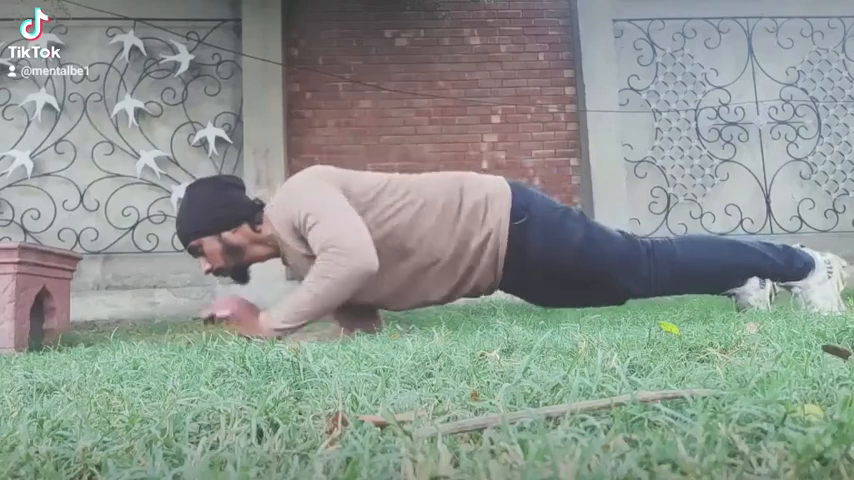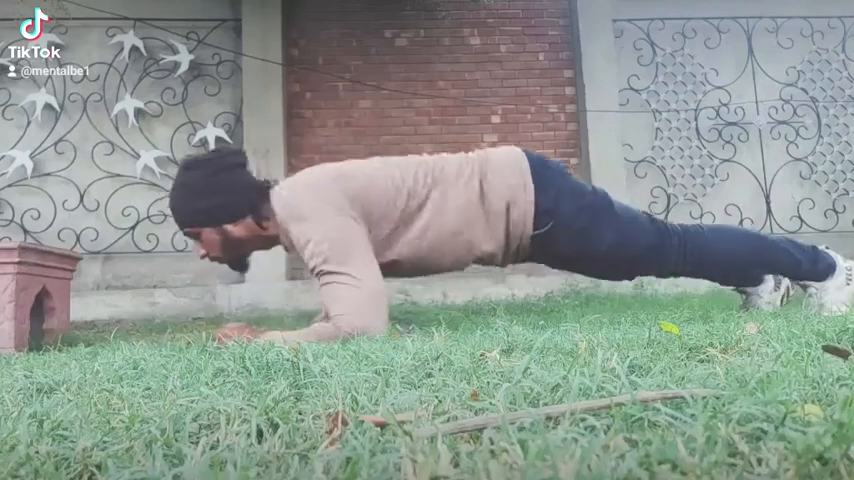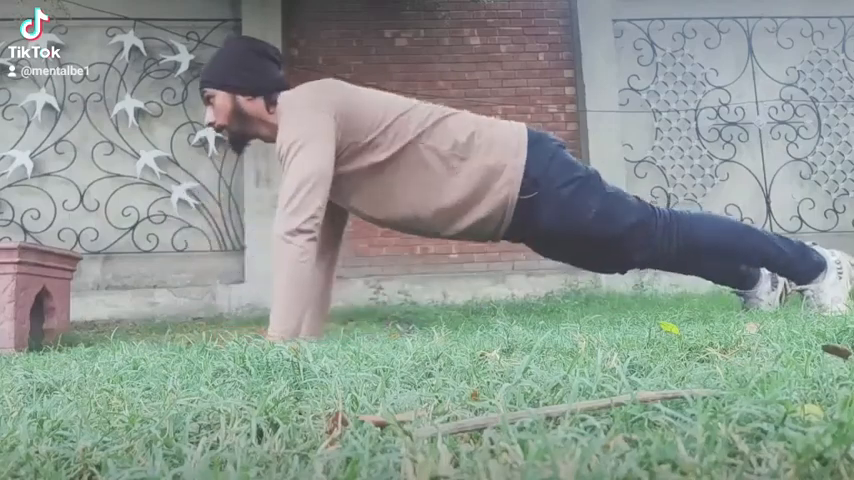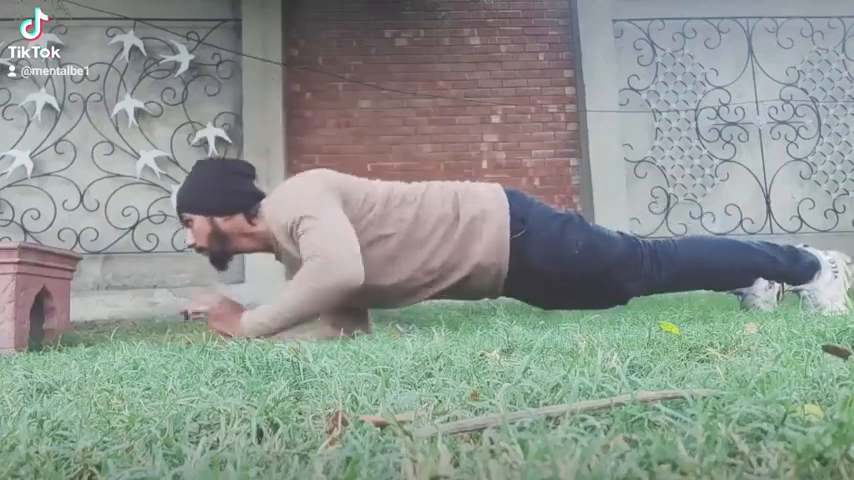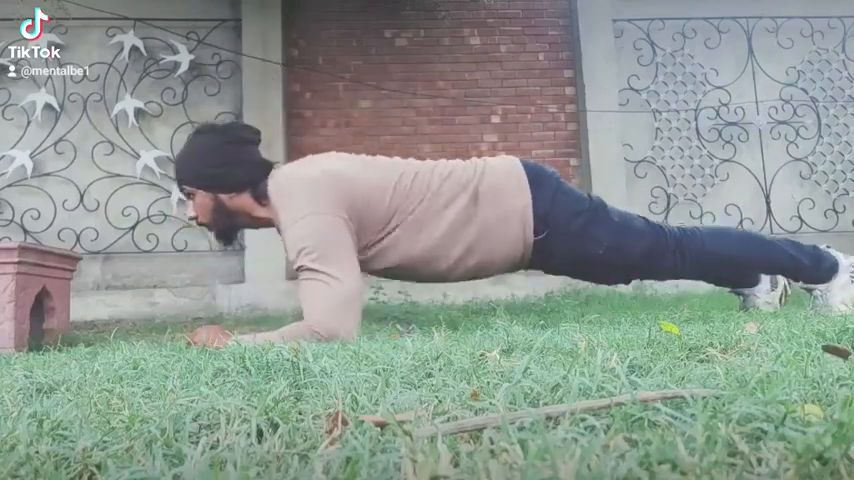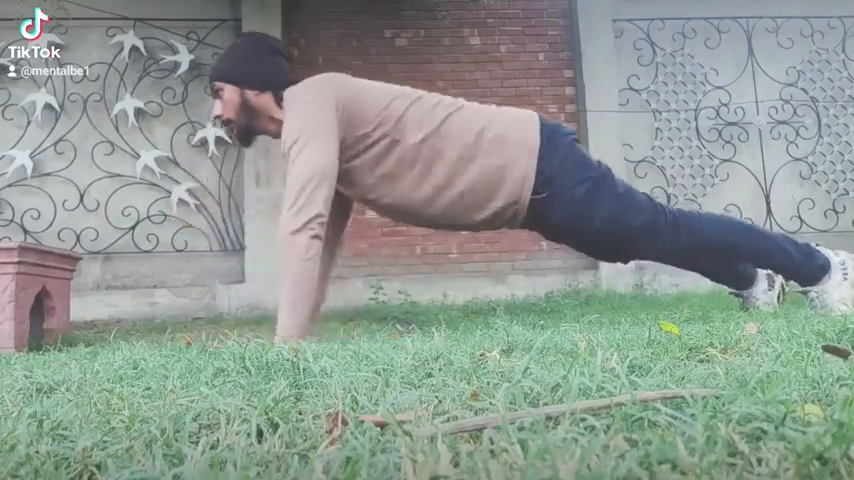
dt=0.7s
person 1, frame 1
left shoulder: (301, 197)
right shoulder: (301, 253)
left elbow: (358, 258)
right elbow: (360, 317)
left wrist: (271, 323)
right wrist: (281, 326)
left hip: (507, 223)
right hip: (501, 265)
left knee: (649, 264)
right knee: (633, 282)
right ankle: (742, 282)
person 1, frame 2
left shoulder: (312, 213)
right shoulder: (292, 195)
left elbow: (362, 325)
right elbow: (343, 303)
left wrist: (267, 341)
right wrist: (314, 330)
left hip: (529, 200)
right hip: (509, 196)
left knee: (668, 249)
right knee: (639, 259)
right ankle: (760, 278)
person 1, frame 3
left shoulder: (306, 109)
right shoulder: (309, 144)
left elbow: (297, 232)
right elbow: (322, 245)
left wrist: (280, 346)
right wrist: (307, 339)
left hip: (523, 175)
right hip: (512, 203)
left knee: (657, 235)
right knee: (630, 252)
right ankle: (754, 281)
person 1, frame 4
left shoulder: (299, 201)
right shoulder: (288, 245)
left elbow: (344, 273)
right elbow: (348, 323)
left wrist: (254, 323)
right wrist: (278, 328)
left hip: (510, 231)
right hip: (505, 263)
left knee: (650, 264)
right knee: (622, 287)
right ankle: (756, 277)
person 1, frame 5
left shoulder: (303, 212)
right shoulder: (298, 179)
left elbow: (334, 328)
right elbow: (340, 292)
left wrist: (236, 345)
right wrist: (289, 331)
left hip: (528, 212)
right hip: (506, 199)
left knee: (669, 249)
right knee: (643, 257)
right ankle: (754, 282)
person 1, frame 6
left shoulder: (309, 103)
right shoulder: (317, 138)
left elbow: (304, 229)
right elbow: (327, 235)
left wrist: (289, 343)
right wrist: (298, 320)
left hip: (532, 166)
right hip: (523, 183)
left knee: (665, 230)
right knee: (644, 238)
right ankle: (755, 282)
